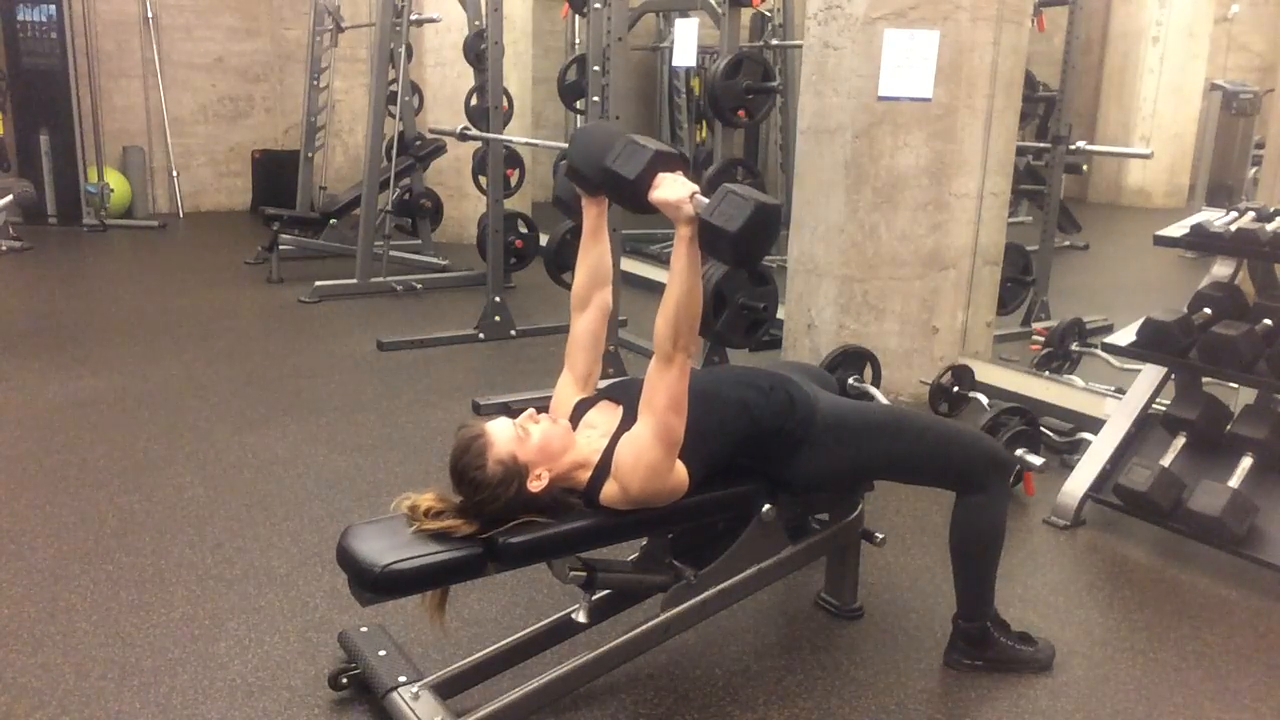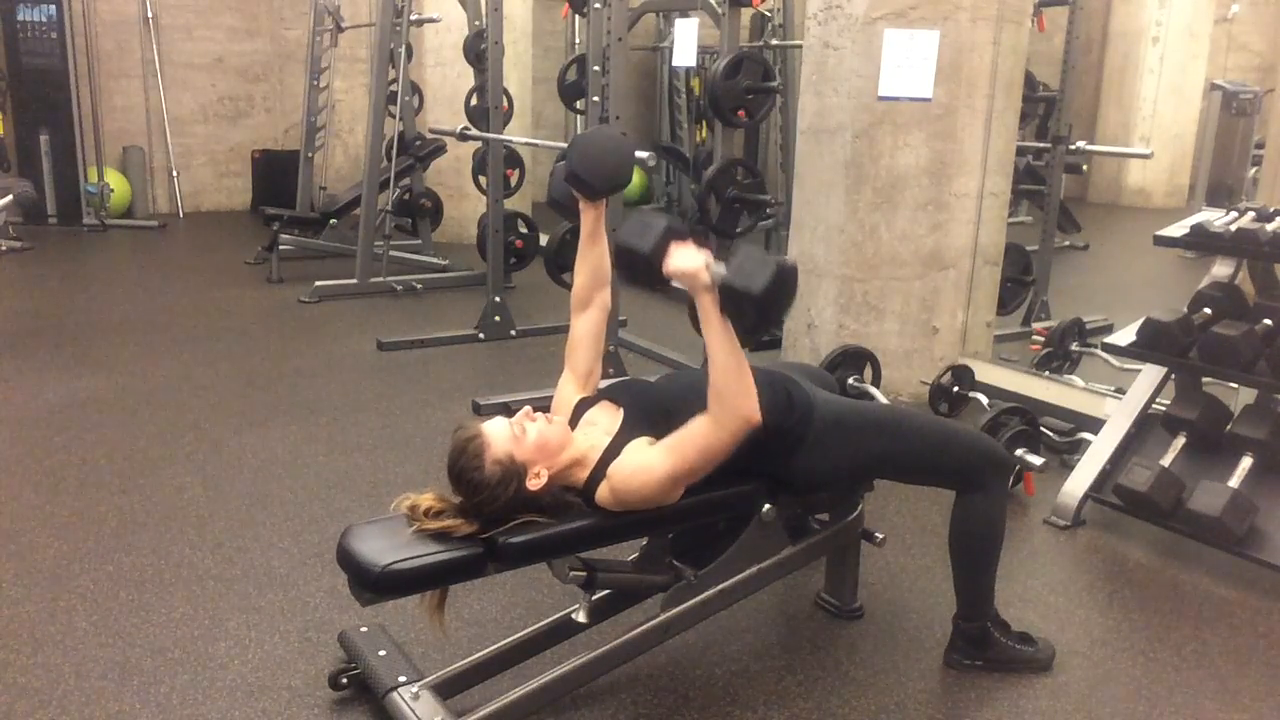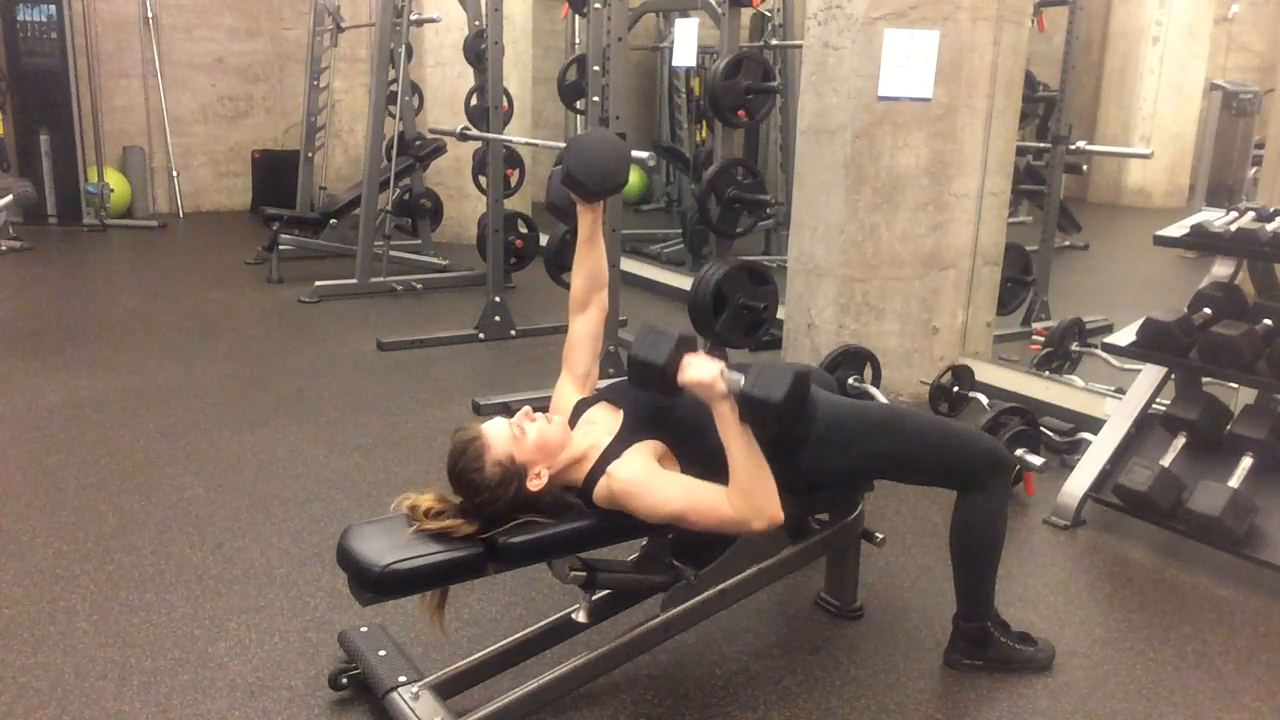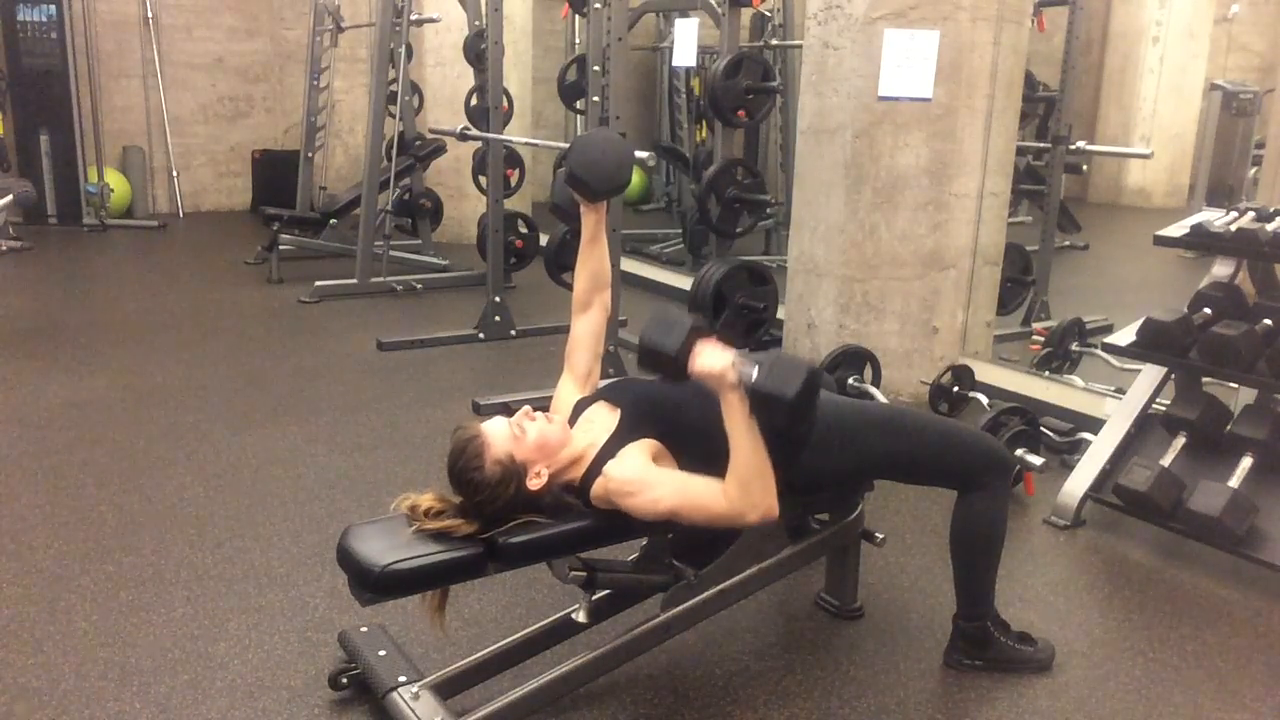
dt=0.5s
person 1, frame 1
left shoulder: (570, 414)
right shoulder: (631, 476)
left elbow: (590, 310)
right elbow: (674, 354)
left wrist: (594, 208)
right wrist: (685, 230)
right hip: (800, 436)
right knee: (990, 465)
right ankle: (976, 635)
person 1, frame 2
left shoulder: (572, 410)
right shoulder: (625, 481)
left elbow: (589, 310)
right elbow: (739, 417)
left wrist: (592, 212)
right wrist: (705, 294)
right hip: (801, 436)
right knee: (988, 463)
right ankle: (976, 634)
person 1, frame 3
left shoulder: (571, 409)
right shoulder: (622, 481)
left elbow: (587, 310)
right elbow: (762, 514)
left wrist: (588, 213)
right wrist: (724, 403)
right hip: (801, 434)
right knee: (990, 464)
right ankle: (976, 635)
person 1, frame 4
left shoulder: (571, 408)
right shoulder: (620, 479)
left elbow: (590, 309)
right elbow: (757, 507)
left wrist: (593, 212)
right wrist: (731, 390)
right hip: (800, 431)
right knee: (990, 464)
right ankle: (977, 636)
